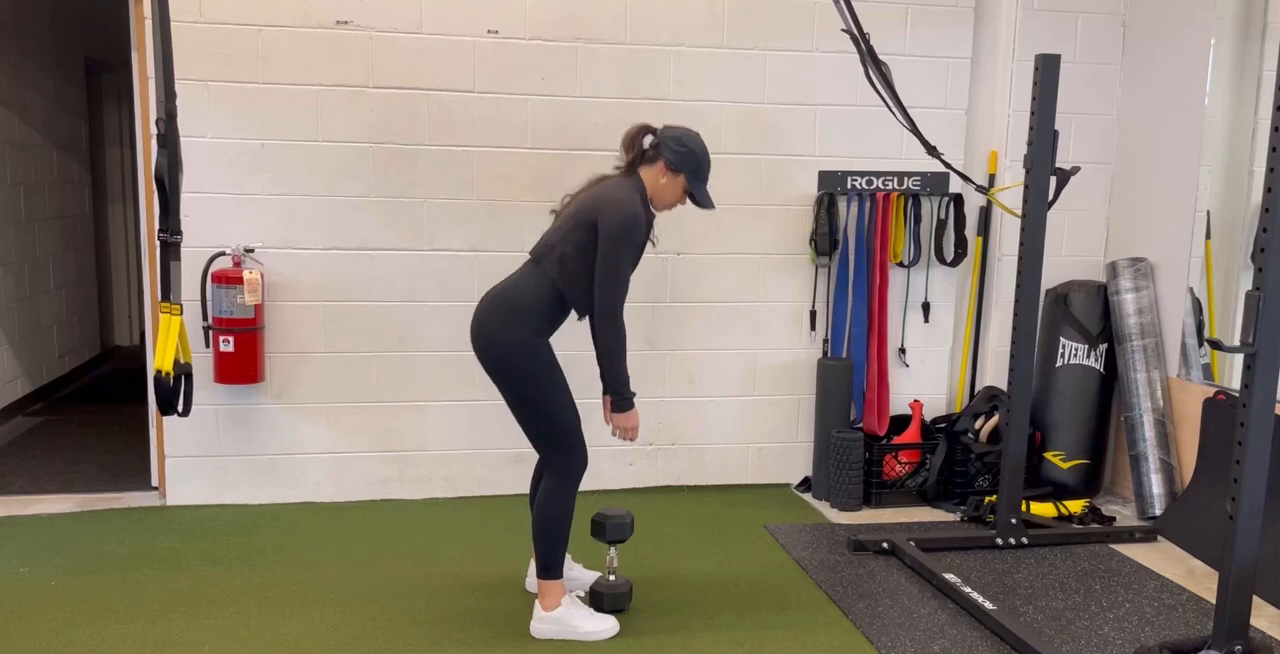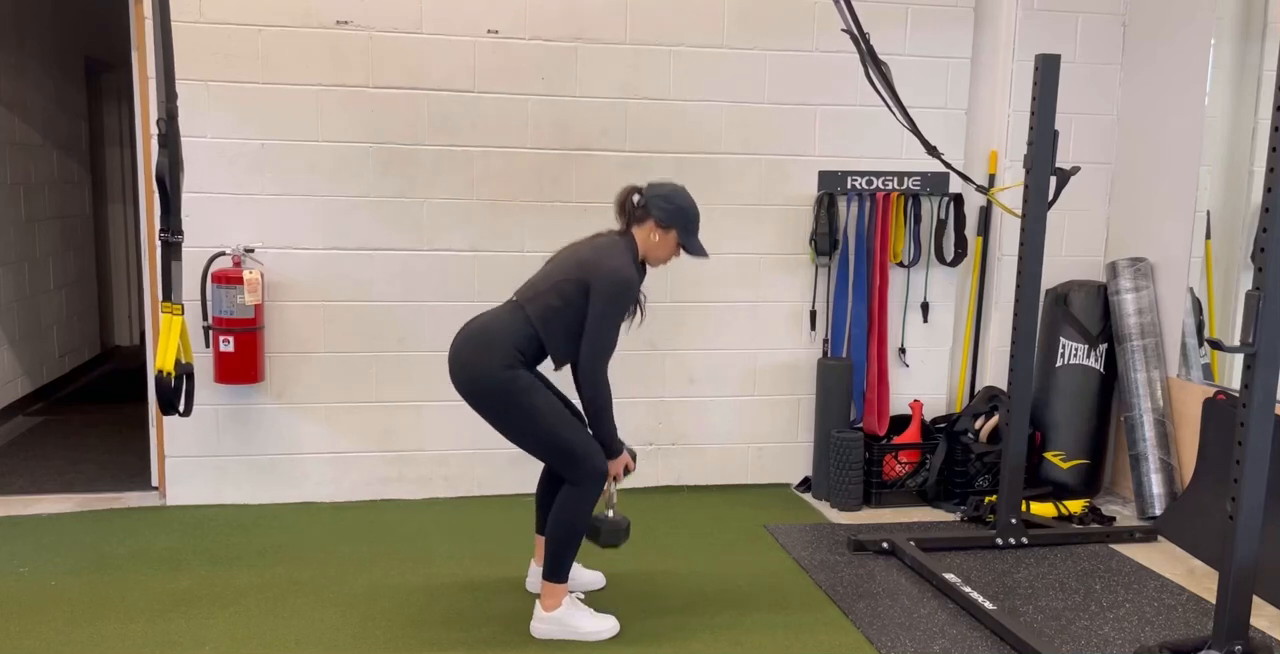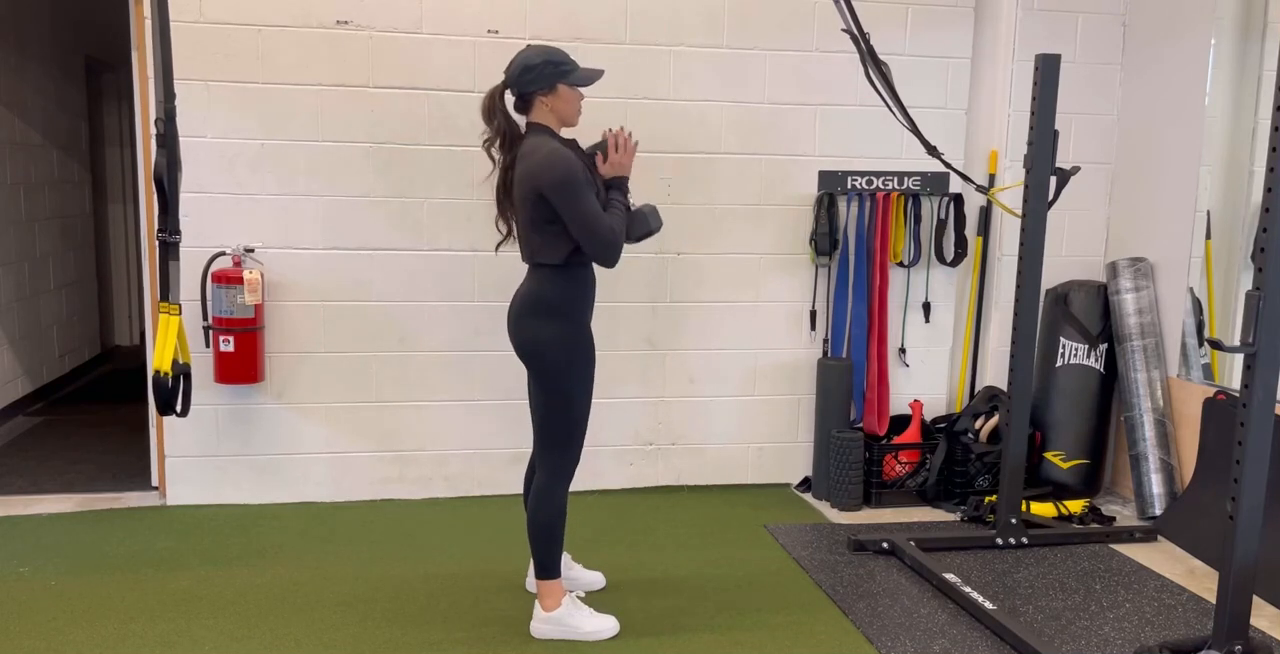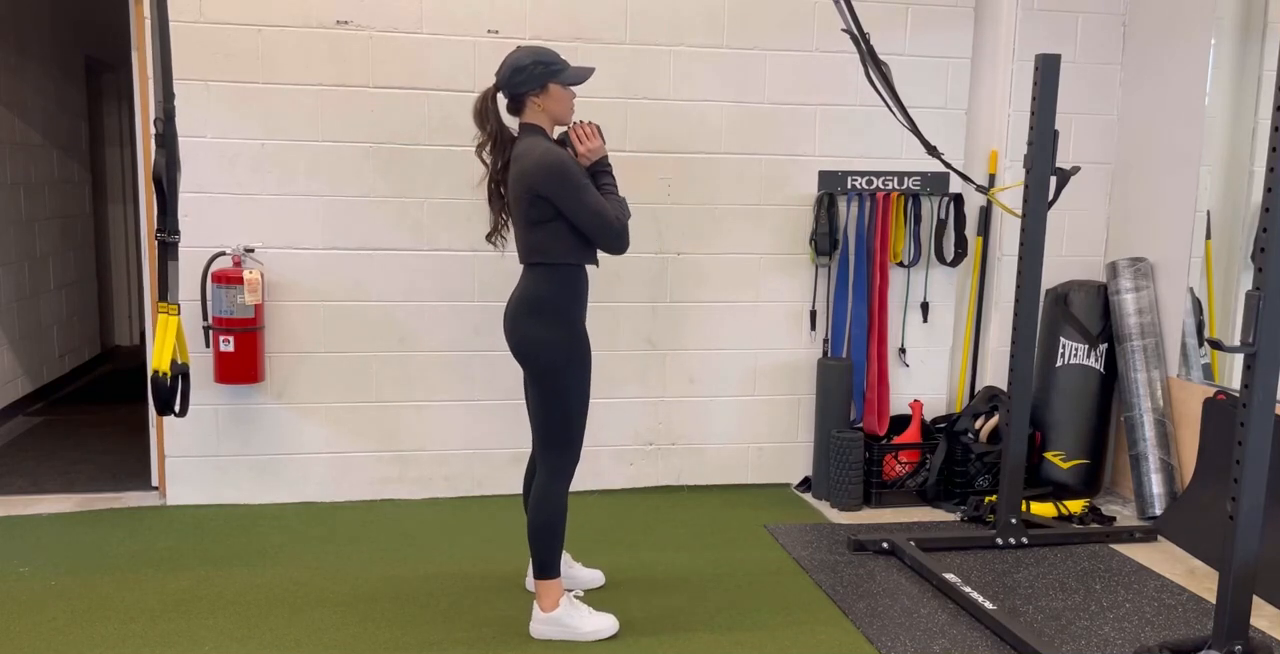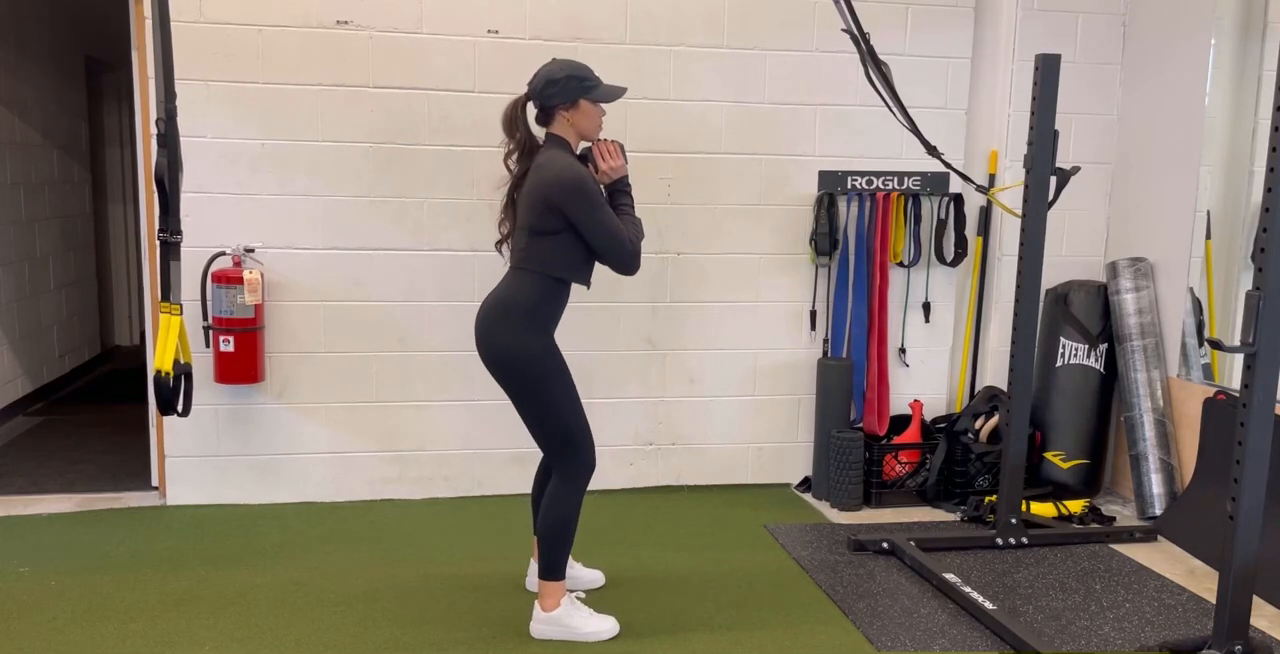
dt=0.7s
person 1, frame 1
left shoulder: (619, 196)
right shoulder: (626, 210)
left elbow: (595, 303)
right elbow: (608, 311)
left wrist: (612, 387)
right wrist: (622, 398)
left hip: (505, 322)
right hip: (512, 330)
left knee: (557, 446)
right knee: (566, 457)
left ankle: (546, 562)
right ankle: (552, 606)
person 1, frame 2
left shoulder: (608, 251)
right shoulder: (619, 272)
left elbow: (582, 357)
right elbow: (592, 368)
left wrist: (602, 444)
right wrist: (612, 449)
left hip: (486, 350)
right hip: (489, 365)
left knee: (570, 442)
right knee: (586, 467)
left ankle: (545, 564)
right ankle: (552, 608)
person 1, frame 3
left shoulder: (535, 152)
right shoulder: (553, 159)
right elbow: (606, 248)
left wrist: (601, 179)
right wrist: (616, 182)
left hip: (544, 310)
right hip: (556, 318)
left knee: (552, 450)
right knee: (559, 457)
left ankle: (547, 565)
right ankle: (550, 607)
person 1, frame 4
left shoulder: (530, 154)
right shoulder: (547, 160)
left elbow: (582, 217)
right elbow: (615, 235)
left wrist: (586, 167)
right wrist: (598, 166)
left hip: (542, 311)
right hip: (552, 318)
left knee: (550, 450)
right knee: (559, 456)
left ankle: (547, 564)
right ankle: (550, 607)
person 1, frame 5
left shoulder: (549, 165)
right shoulder: (566, 175)
left elbow: (593, 238)
right elbow: (626, 257)
left wrist: (602, 187)
right wrist: (618, 188)
left hip: (513, 324)
right hip: (518, 331)
left knee: (563, 447)
right knee: (576, 457)
left ankle: (545, 562)
right ankle: (552, 607)
